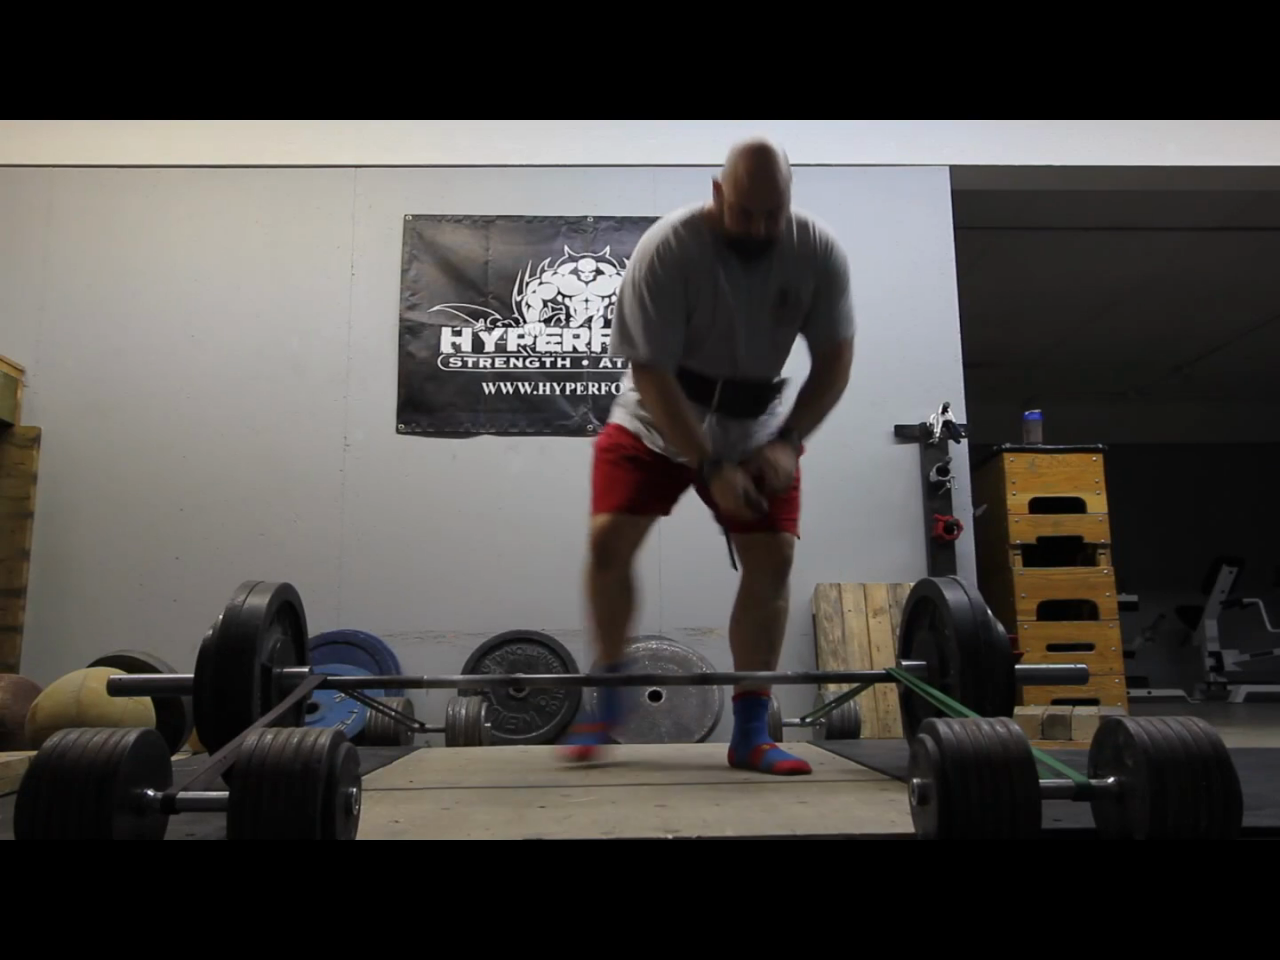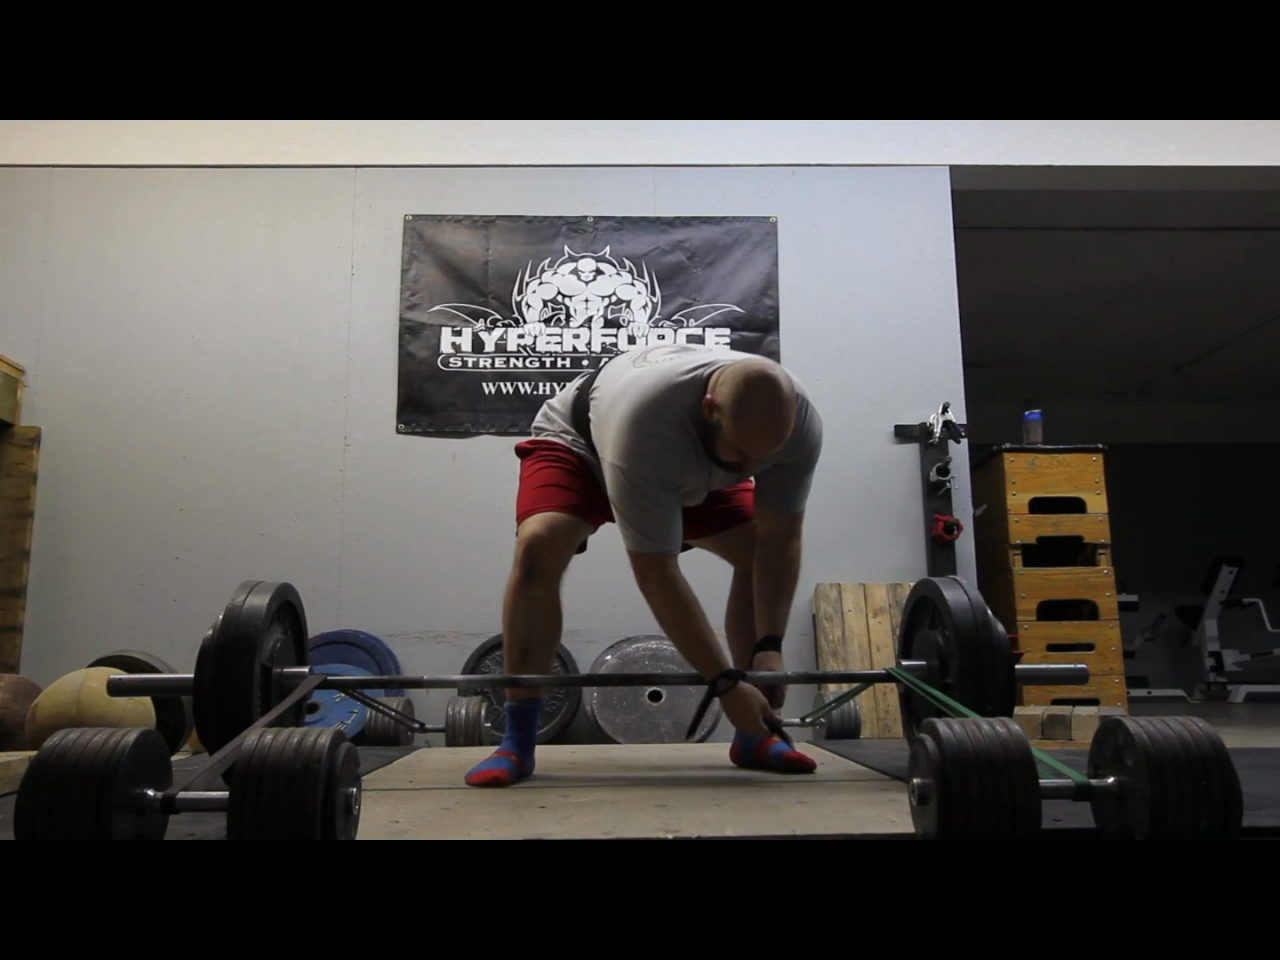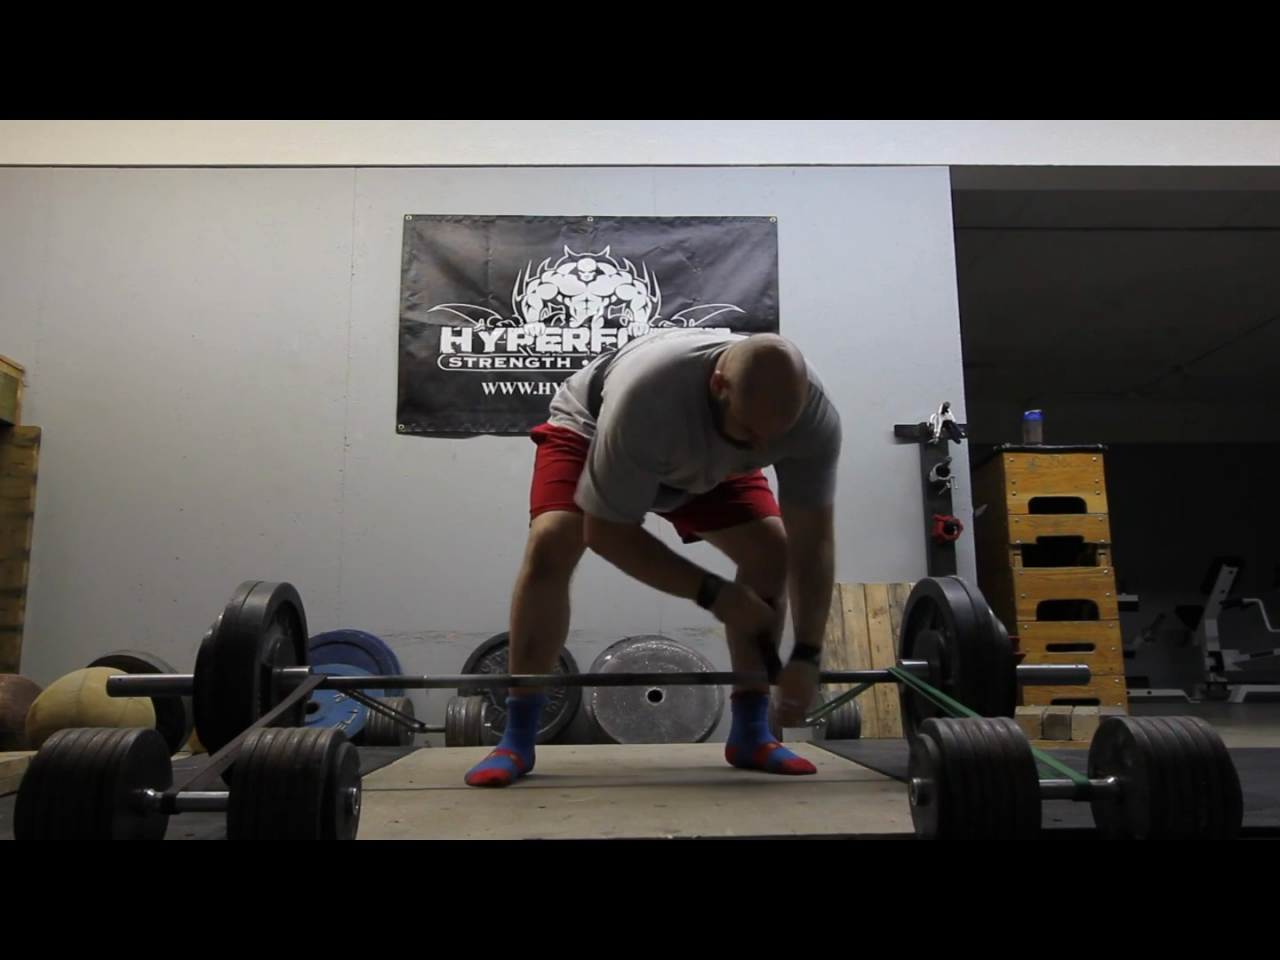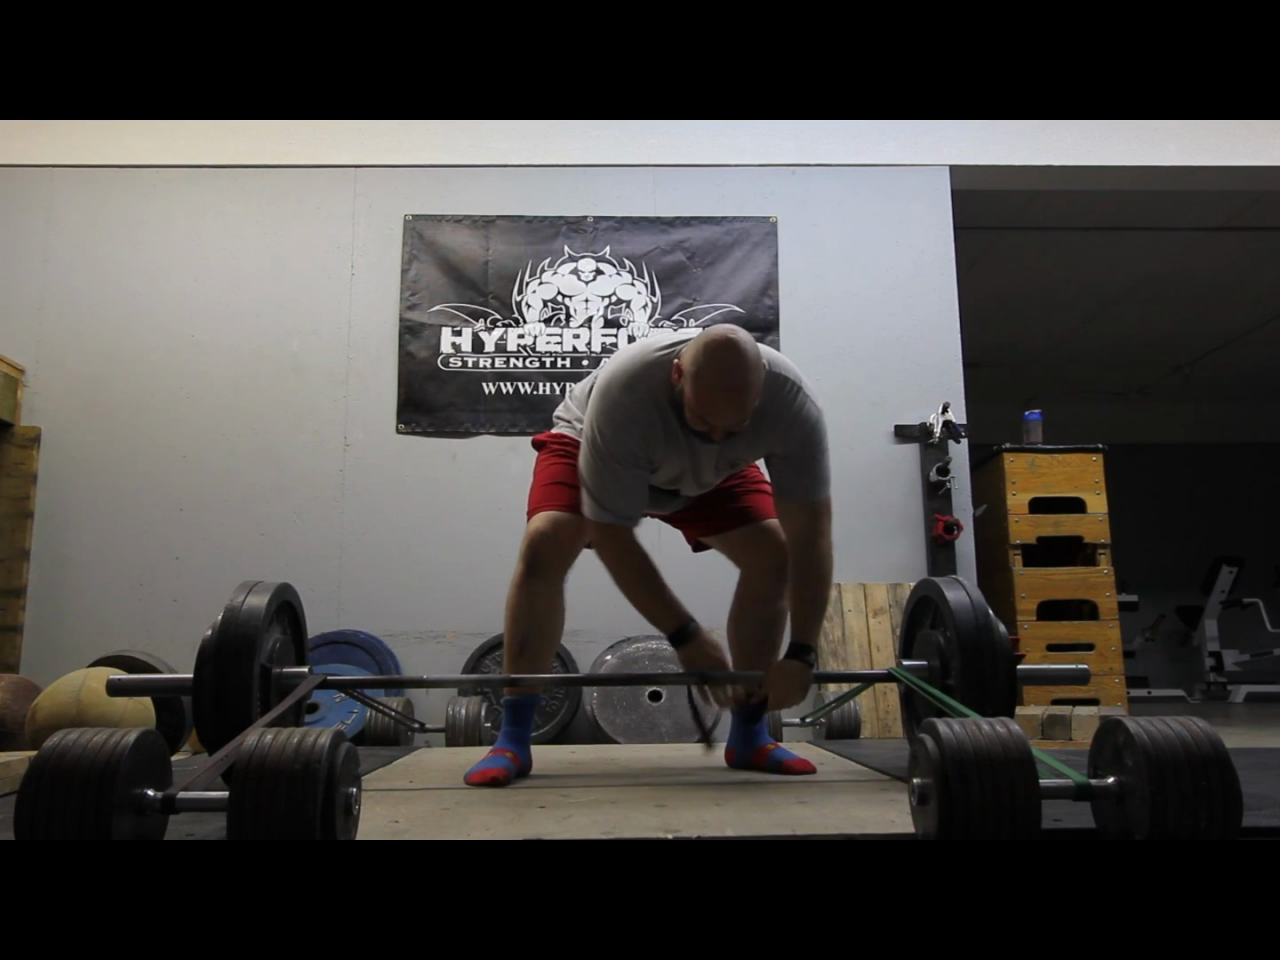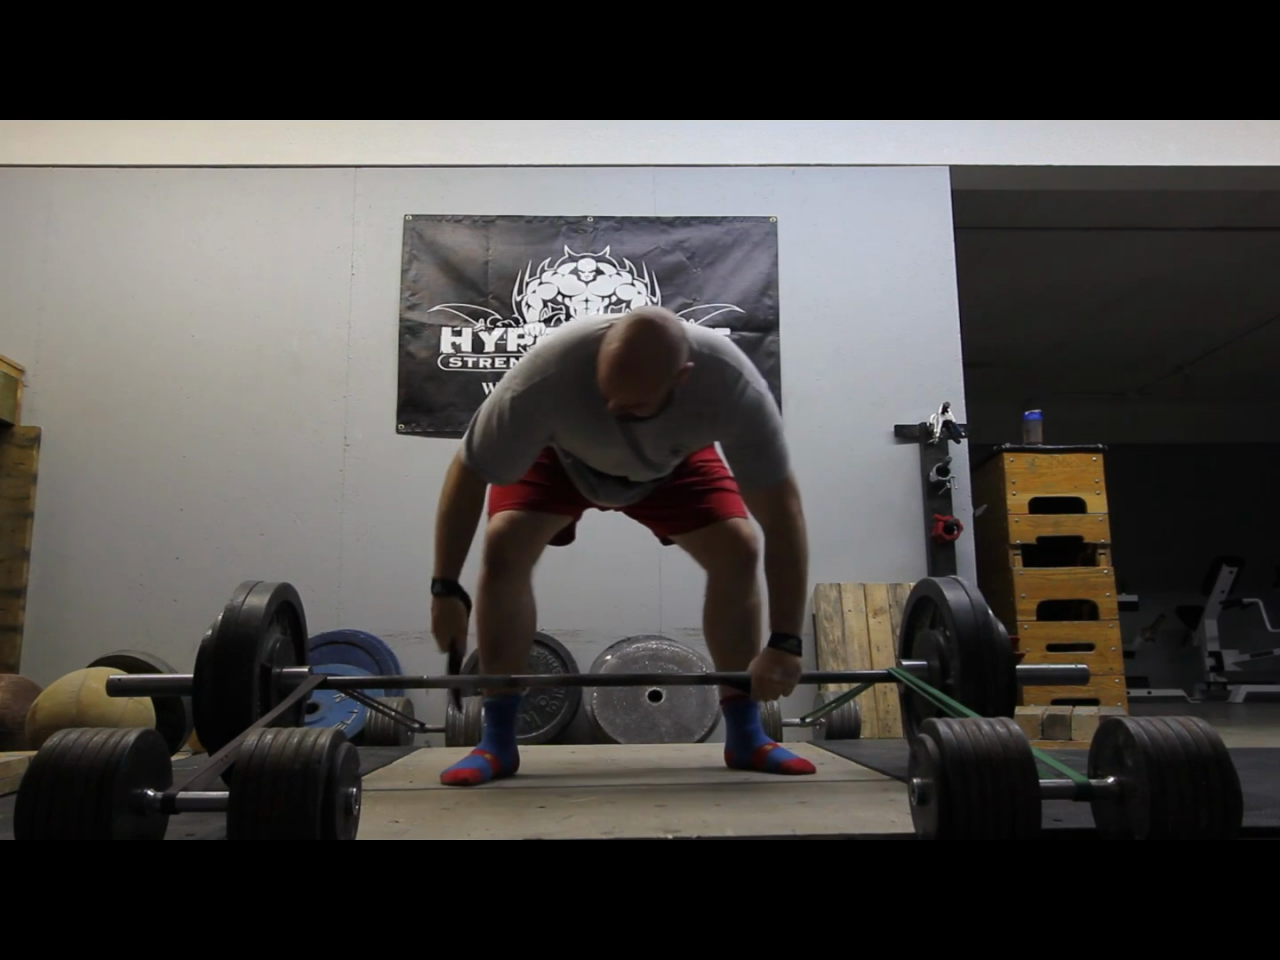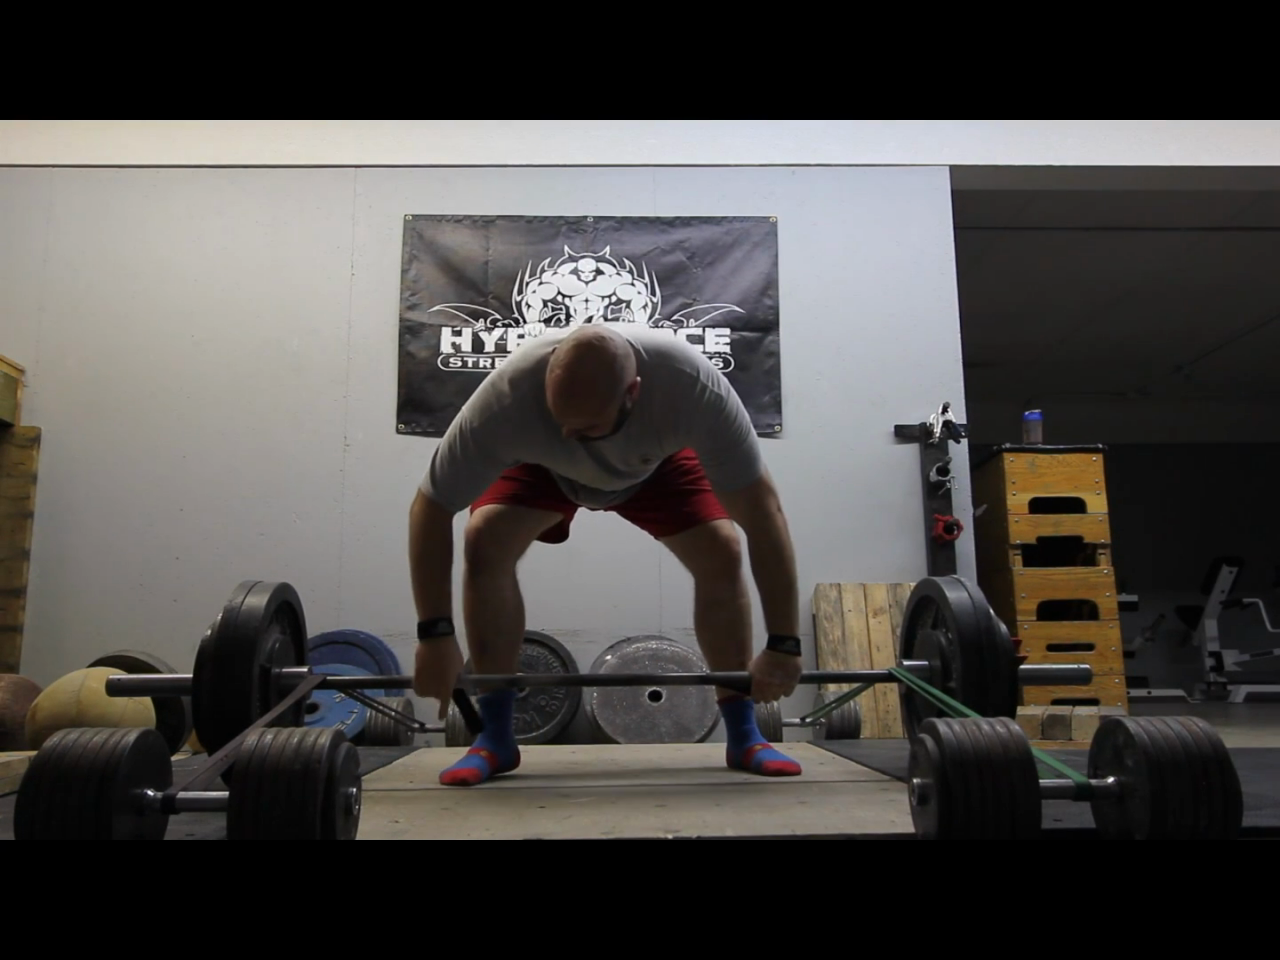
dt=0.7s
person 1, frame 1
left shoulder: (819, 252)
right shoulder: (666, 250)
left elbow: (835, 360)
right elbow: (651, 374)
left wrist: (788, 442)
right wrist: (711, 464)
left hip: (755, 431)
right hip: (654, 421)
left knee: (772, 555)
right knee: (608, 537)
left ankle: (750, 732)
right ankle: (608, 701)
person 1, frame 2
left shoulder: (799, 423)
right shoulder: (646, 425)
left elbow: (780, 542)
right elbow: (656, 573)
left wrist: (768, 649)
right wrist: (726, 685)
right hip: (577, 442)
left knee: (760, 553)
right knee: (539, 546)
left ankle: (754, 735)
right ankle: (518, 740)
person 1, frame 3
left shoulder: (813, 414)
right shoulder: (650, 398)
left elbow: (812, 539)
right elbow: (605, 532)
left wrist: (805, 658)
right wrist: (714, 595)
right hip: (591, 426)
left knee: (771, 548)
right knee: (550, 545)
left ankle: (750, 732)
right ankle: (517, 738)
person 1, frame 4
left shoulder: (792, 403)
right shoulder: (625, 394)
left elbow: (810, 535)
right elbow: (610, 535)
left wrist: (801, 654)
right wrist: (685, 637)
right hip: (590, 447)
left knee: (774, 552)
right knee: (544, 545)
left ankle: (748, 734)
right ankle: (513, 738)
person 1, frame 5
left shoulder: (730, 383)
right shoulder: (550, 372)
left elbow: (782, 512)
right elbow: (470, 472)
left wrist: (785, 644)
right wrist: (446, 588)
left hip: (671, 464)
right hip: (558, 454)
left knee: (737, 551)
right knee: (505, 546)
left ankle: (745, 734)
right ankle: (497, 741)
person 1, frame 6
left shoulder: (694, 389)
right shoulder: (507, 398)
left elbow: (762, 511)
right elbow: (430, 508)
left wrist: (783, 645)
right wrist: (434, 634)
left hip: (657, 460)
right hip: (539, 464)
left knee: (721, 554)
right knee: (485, 544)
left ankle: (743, 735)
right ankle: (495, 737)
